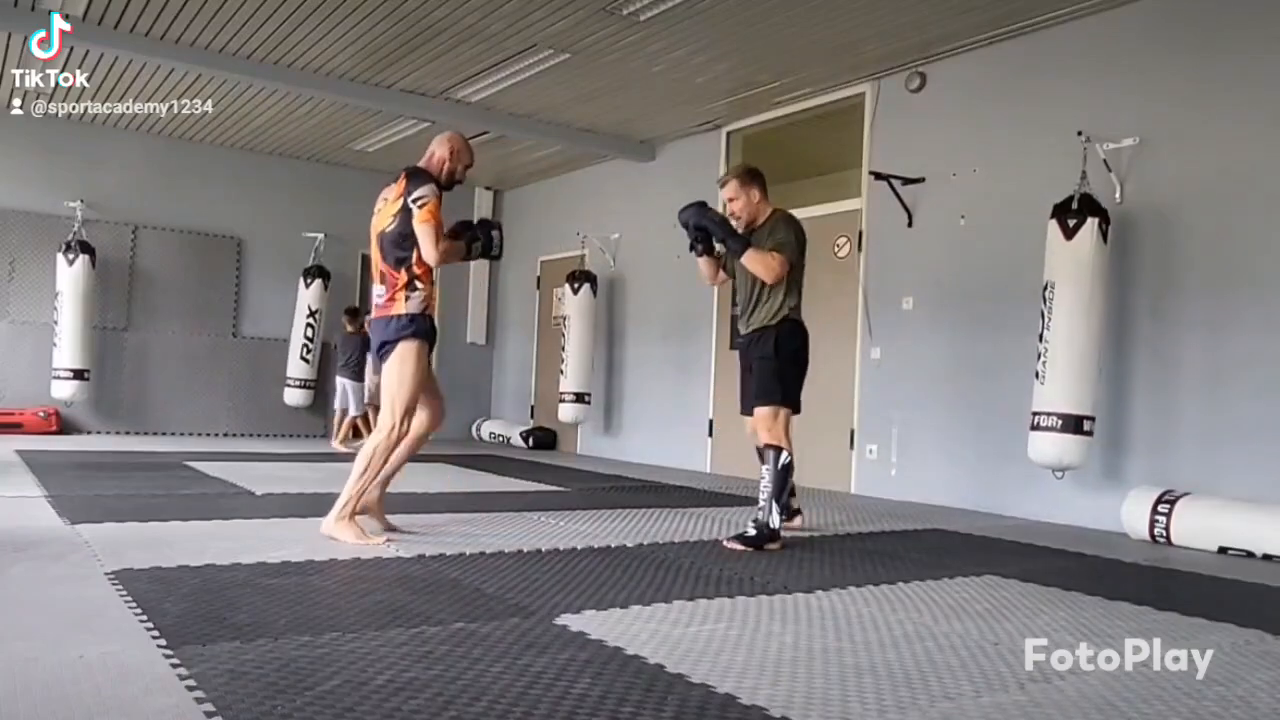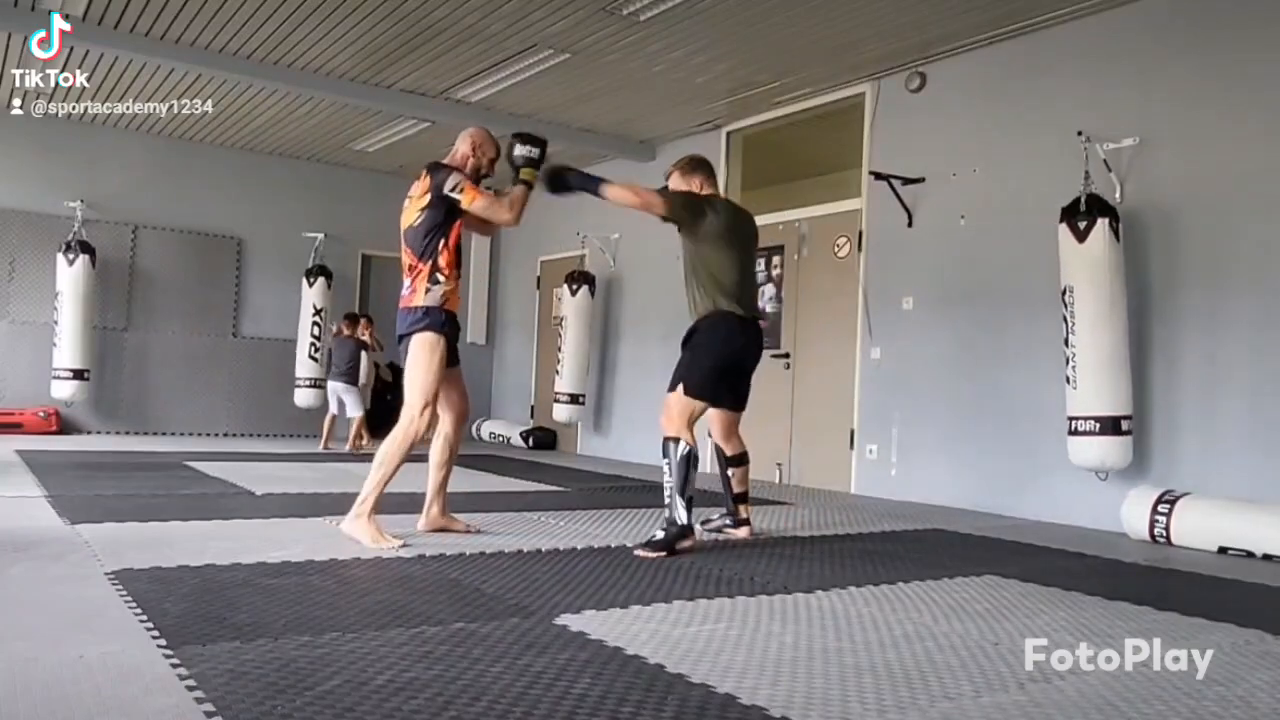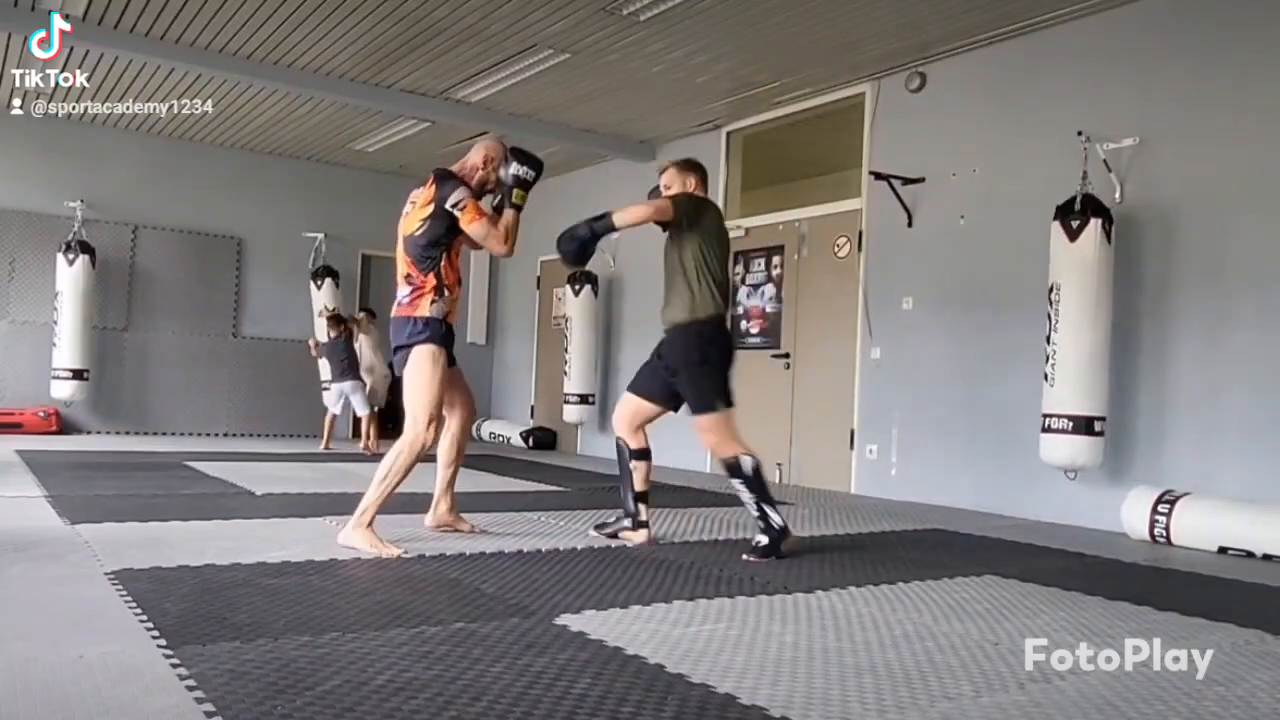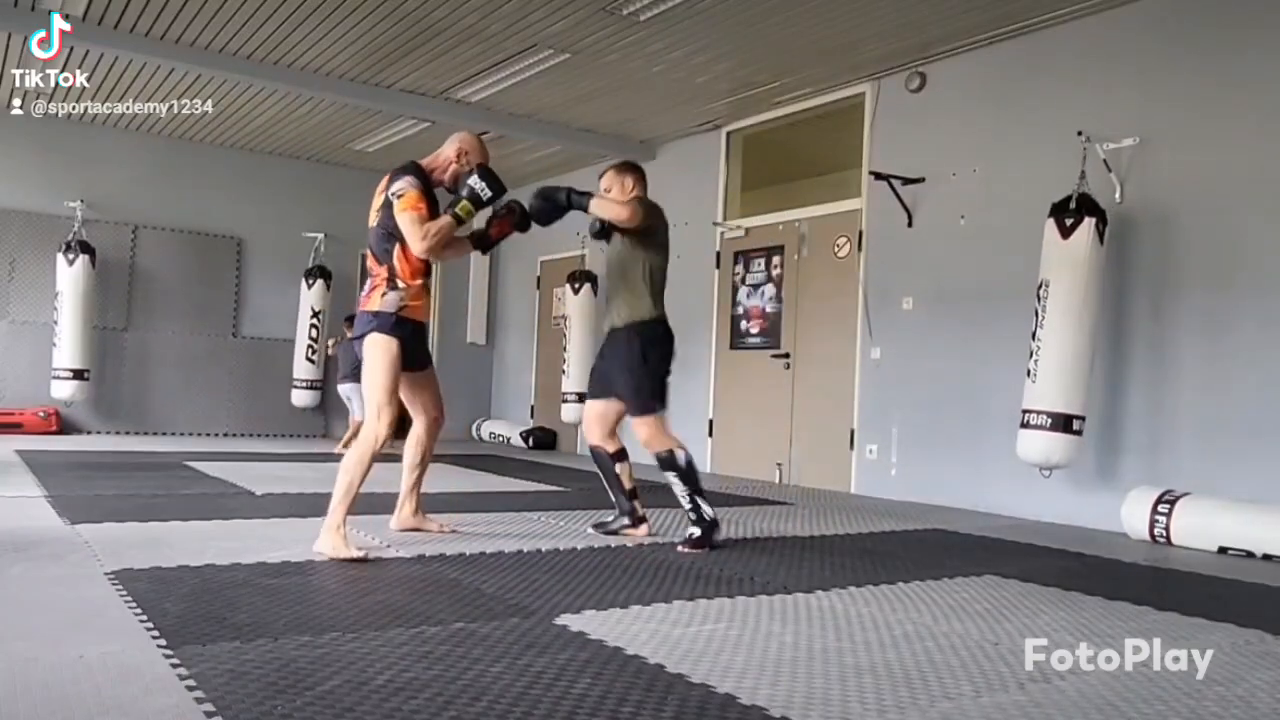
dt=0.7s
person 1, frame 1
left shoulder: (395, 192)
right shoulder: (423, 188)
right elbow: (434, 256)
left wrist: (454, 242)
right wrist: (470, 244)
left hip: (393, 318)
right hip: (405, 319)
left knee: (431, 409)
right knee: (395, 423)
left ankle: (371, 493)
right ankle: (341, 514)
person 1, frame 2
left shoulder: (437, 187)
right shoulder: (447, 179)
left elbow: (484, 224)
right elbow: (508, 215)
left wrist: (520, 179)
right wrist: (527, 173)
left hip: (435, 315)
right hip: (426, 313)
left knee: (456, 413)
right knee: (417, 417)
left ankle: (434, 511)
right ankle: (360, 513)
person 1, frame 3
left shoulder: (430, 190)
right shoulder: (452, 191)
left elbow: (466, 240)
right elbow: (502, 246)
left wrist: (503, 200)
right wrist: (517, 193)
left hip: (418, 322)
right hip: (421, 324)
left knee: (462, 411)
right knee: (421, 433)
left ankle: (442, 508)
right ankle: (359, 525)
person 1, frame 4
left shoulder: (422, 189)
right shoulder: (407, 181)
left elbow: (437, 247)
right elbow: (421, 244)
left wrist: (486, 236)
right wrist: (466, 204)
left hip: (407, 321)
right hip: (384, 317)
left knee: (430, 416)
right knee: (380, 425)
left ankle: (407, 510)
right ankle: (331, 530)
person 2, frame 1
left shoulder: (784, 225)
right shoulder: (748, 235)
left elbow: (772, 270)
right elbow: (713, 277)
left wrist: (728, 236)
right wrist: (702, 242)
left hip: (781, 337)
right hip: (753, 339)
left knee: (770, 427)
right knee: (762, 430)
left ankle: (769, 526)
right ankle: (785, 507)
person 2, frame 2
left shoulder: (702, 208)
right shoulder: (740, 219)
left elbow: (643, 200)
left wrist: (584, 181)
right wrist: (670, 203)
left hip: (719, 331)
right hip: (743, 333)
left knee: (675, 418)
right knee: (724, 428)
left ankle: (677, 527)
right ankle: (739, 515)
person 2, frame 3
left shoulder: (695, 205)
right shoulder: (700, 228)
left elbow: (649, 210)
right elbow: (680, 271)
left wrist: (595, 226)
right wrist: (659, 210)
left hip: (699, 336)
right hip: (678, 341)
left knee: (718, 440)
right knee: (625, 422)
left ankle: (771, 526)
right ankle: (634, 520)
person 2, frame 4
left shoulder: (647, 214)
right shoulder: (628, 235)
left elbow: (624, 212)
left wrist: (573, 197)
right wrist: (605, 236)
left hip: (642, 338)
right hip: (620, 338)
left knee: (652, 436)
right knee: (595, 429)
left ankle: (702, 518)
right ankle: (631, 515)
